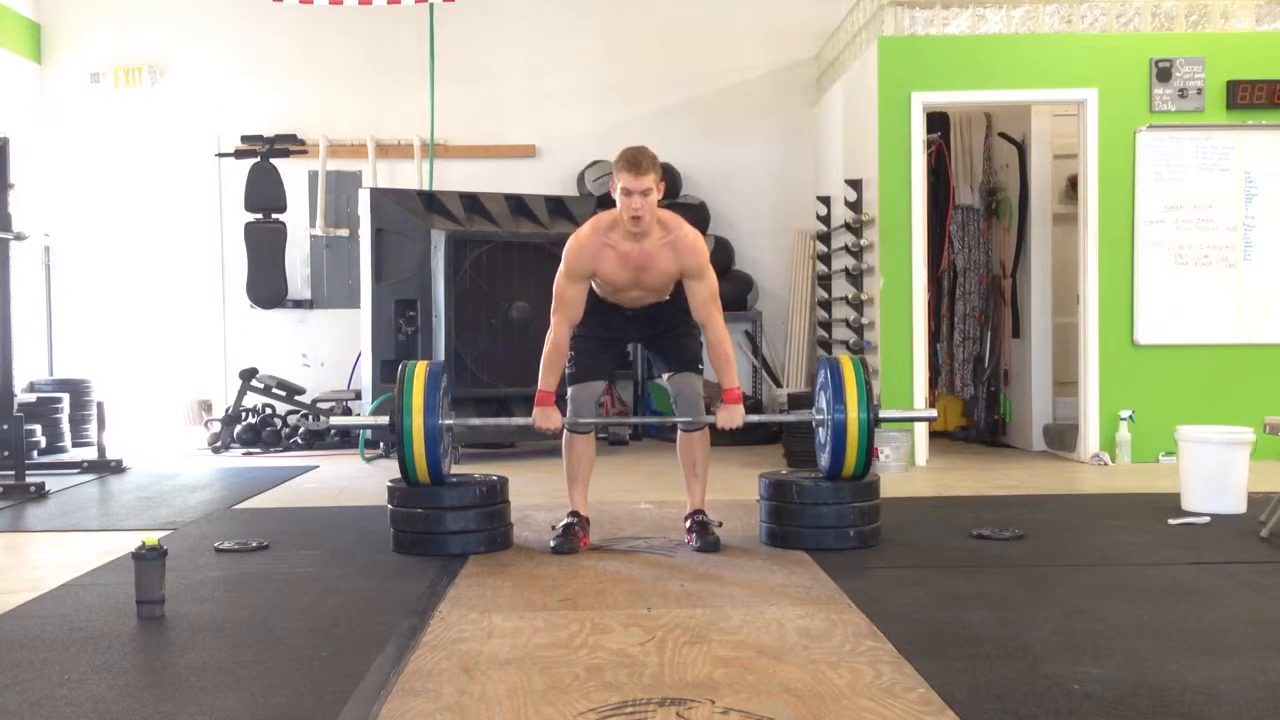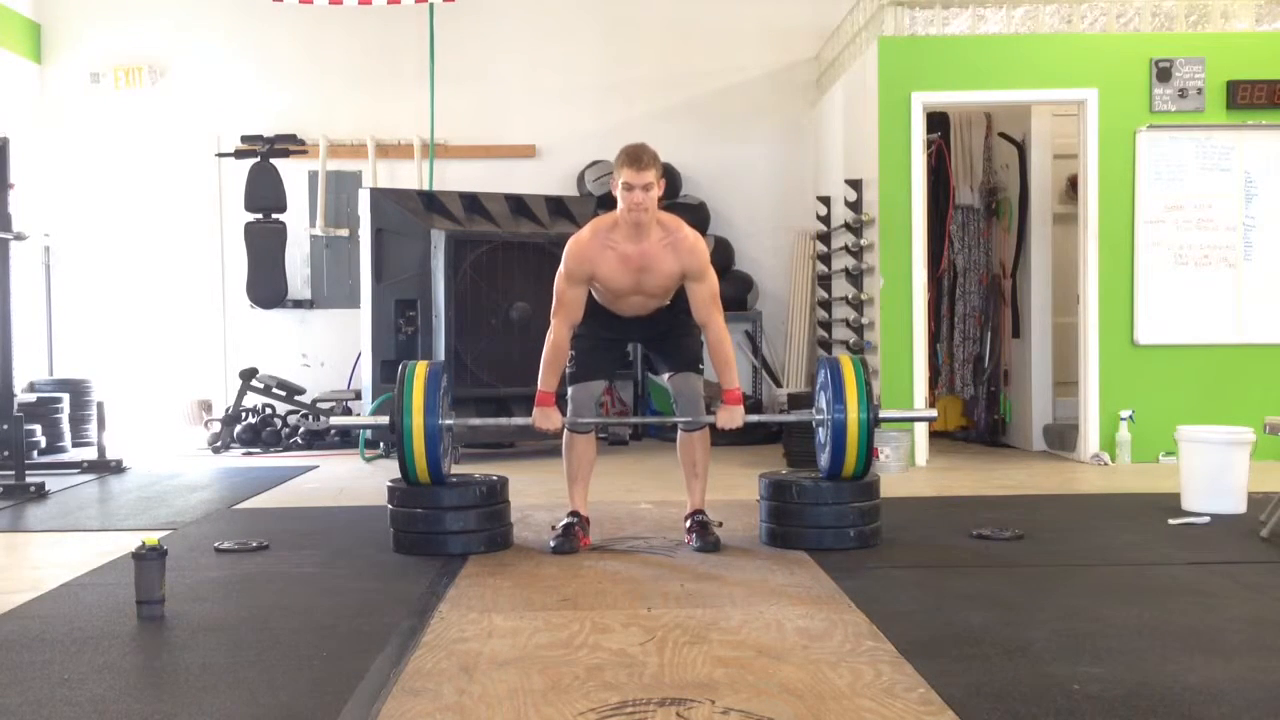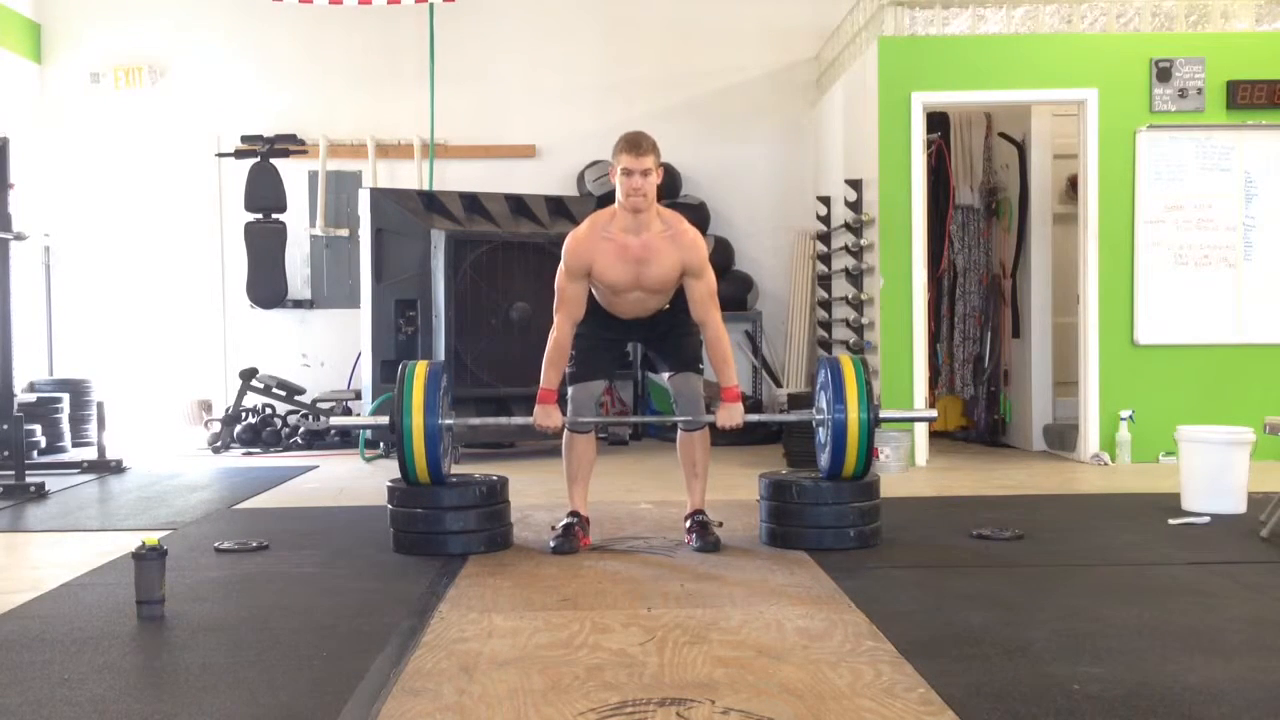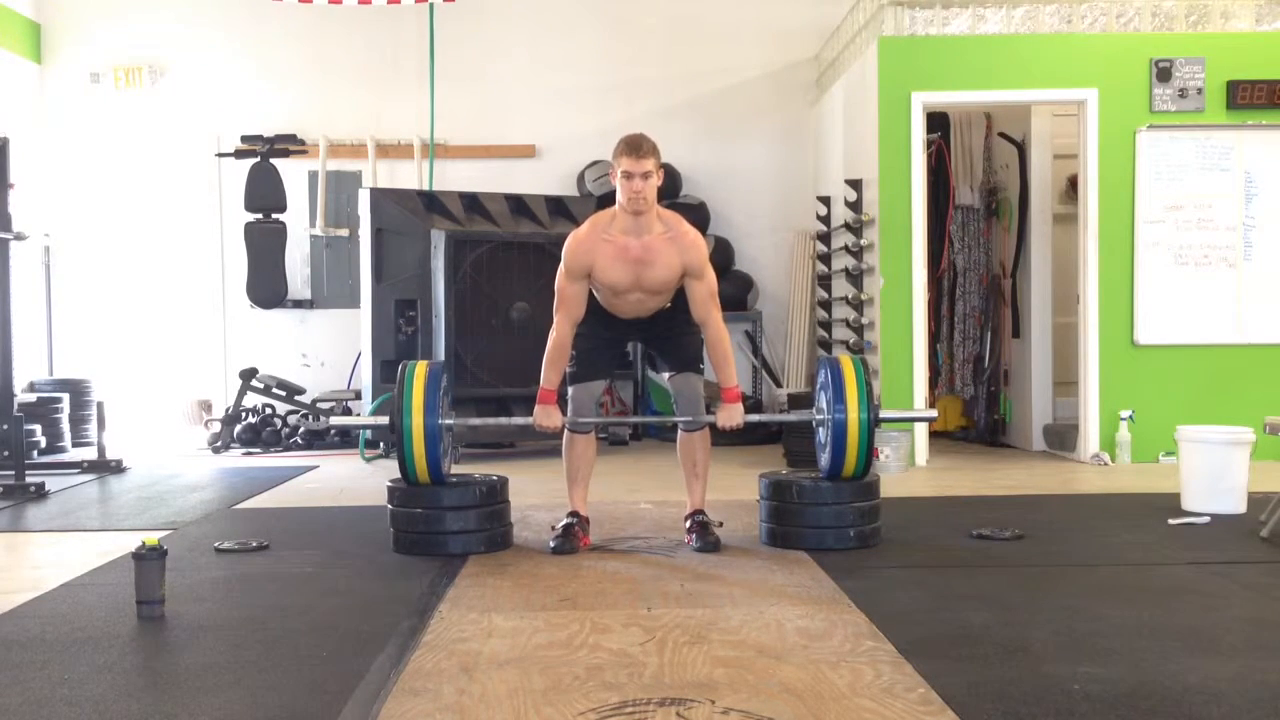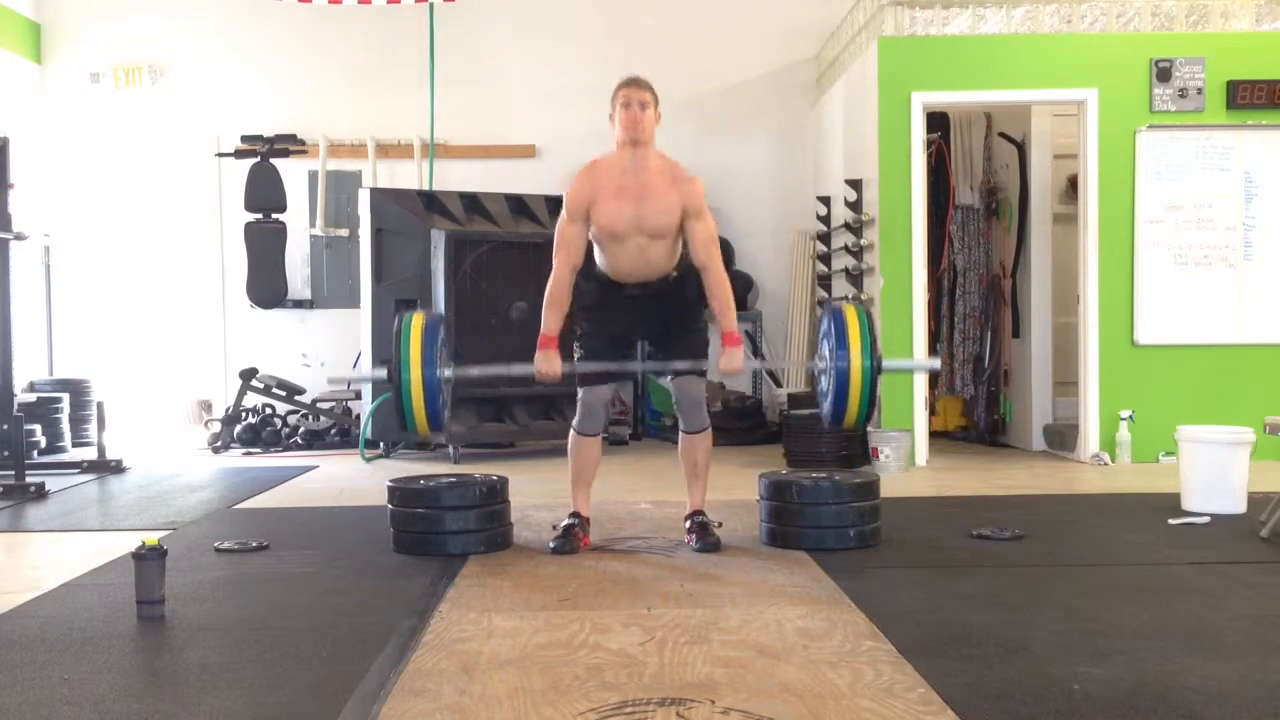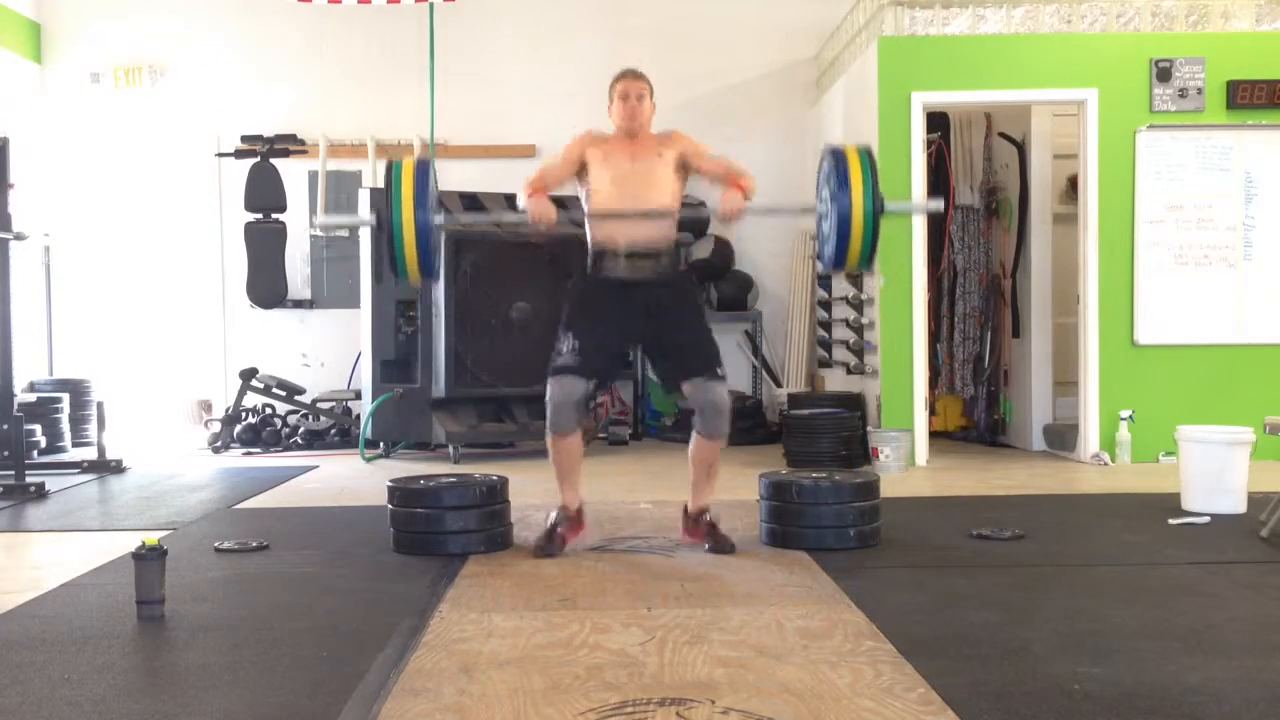
dt=0.4s
person 1, frame 1
left shoulder: (686, 241)
right shoulder: (585, 243)
left elbow: (711, 321)
right elbow: (562, 324)
left wrist: (732, 396)
right wrist: (545, 399)
left hip: (668, 311)
right hip: (602, 313)
left knee: (691, 400)
right knee: (580, 404)
left ankle: (697, 515)
right ankle: (576, 517)
person 1, frame 2
left shoulder: (687, 244)
right shoulder: (584, 246)
left elbow: (712, 322)
right elbow: (562, 325)
left wrist: (732, 397)
right wrist: (544, 401)
left hip: (668, 316)
right hip: (601, 318)
left knee: (692, 401)
right knee: (580, 405)
left ankle: (697, 515)
right ankle: (576, 518)
person 1, frame 3
left shoulder: (685, 239)
right shoulder: (583, 241)
left elbow: (709, 319)
right elbow: (565, 322)
left wrist: (730, 396)
right wrist: (546, 398)
left hip: (669, 317)
right hip: (601, 318)
left knee: (692, 401)
right knee: (580, 405)
left ankle: (697, 515)
right ankle: (576, 517)
person 1, frame 4
left shoulder: (686, 242)
right shoulder: (584, 243)
left elbow: (710, 320)
right elbow: (565, 323)
left wrist: (730, 395)
right wrist: (546, 398)
left hip: (670, 316)
right hip: (601, 317)
left knee: (692, 402)
right knee: (580, 405)
left ankle: (697, 515)
right ankle: (576, 518)
person 1, frame 5
left shoulder: (684, 184)
right shoulder: (587, 183)
left elbow: (711, 264)
right elbow: (564, 268)
left wrist: (731, 340)
right wrist: (548, 345)
left hip: (673, 296)
right hip: (607, 296)
left knee: (692, 400)
right knee: (591, 405)
left ankle: (697, 516)
right ankle: (577, 517)
person 1, frame 6
left shoulder: (673, 146)
right shoulder: (589, 147)
left elbow: (734, 175)
right elbow: (541, 181)
left wrist: (737, 189)
right wrist: (535, 197)
left hip: (667, 285)
right hip: (604, 285)
left knee: (713, 399)
right knee: (563, 395)
left ankle: (699, 513)
right ankle: (568, 511)
